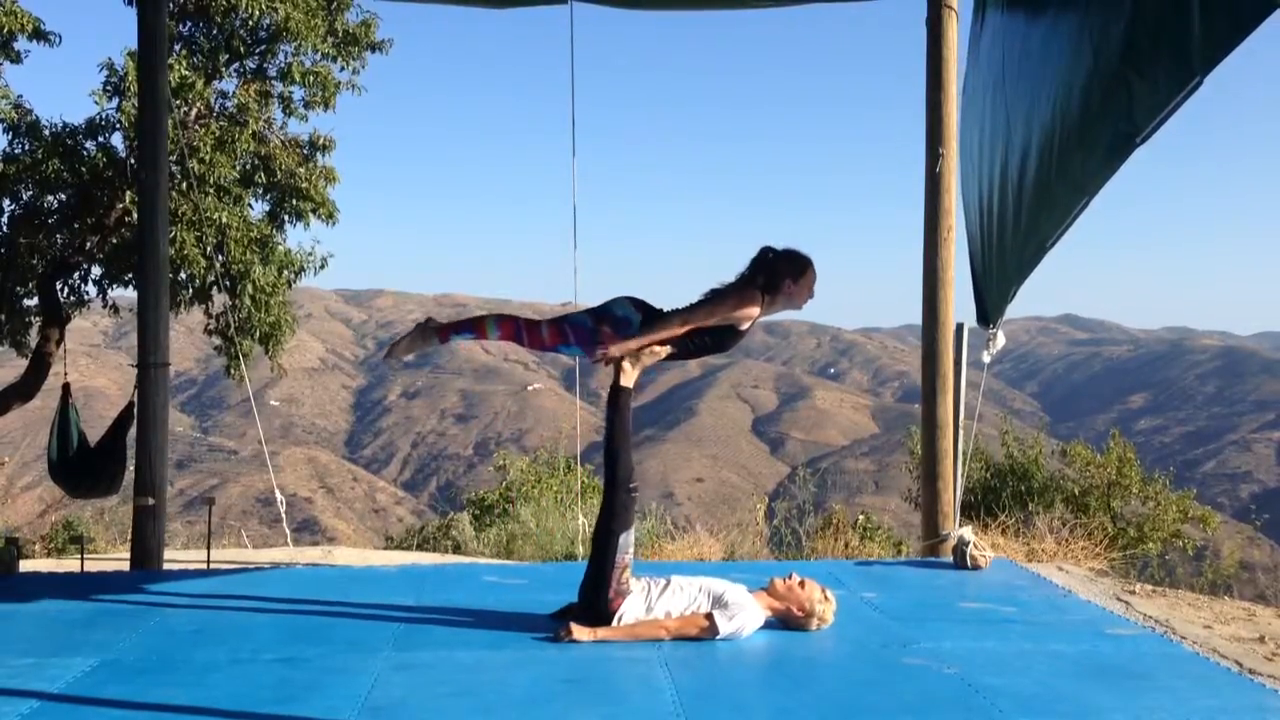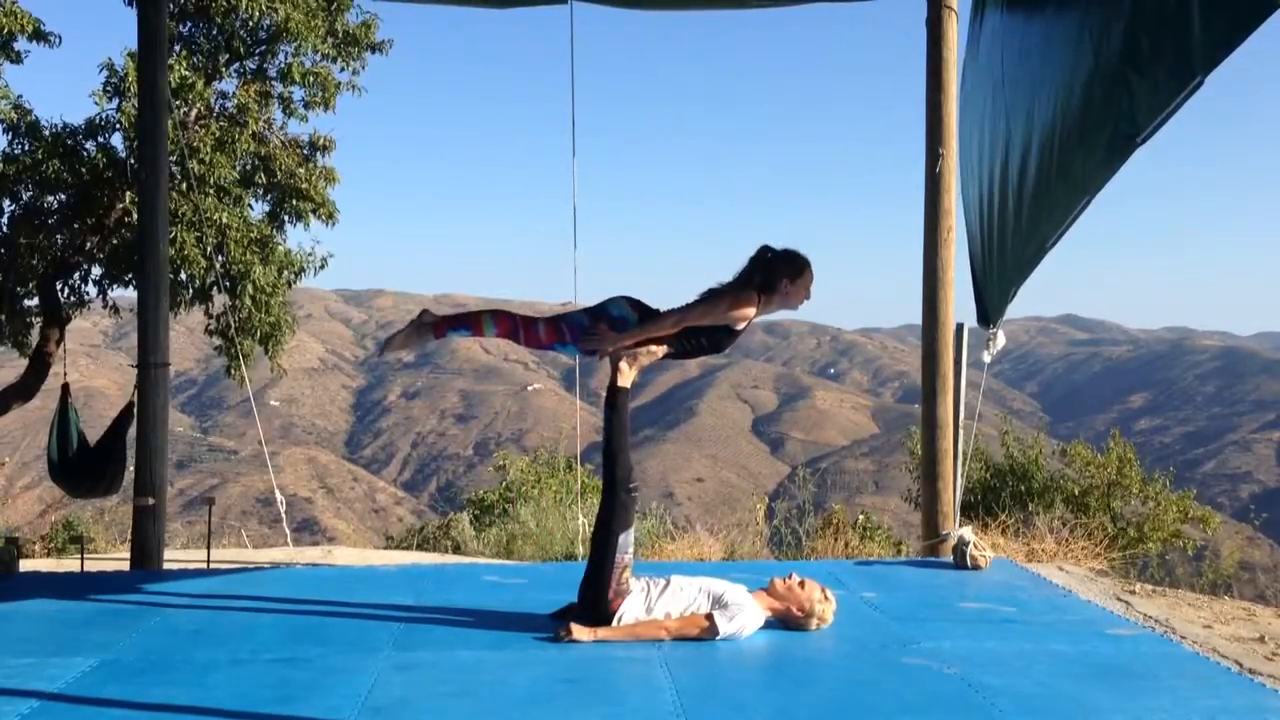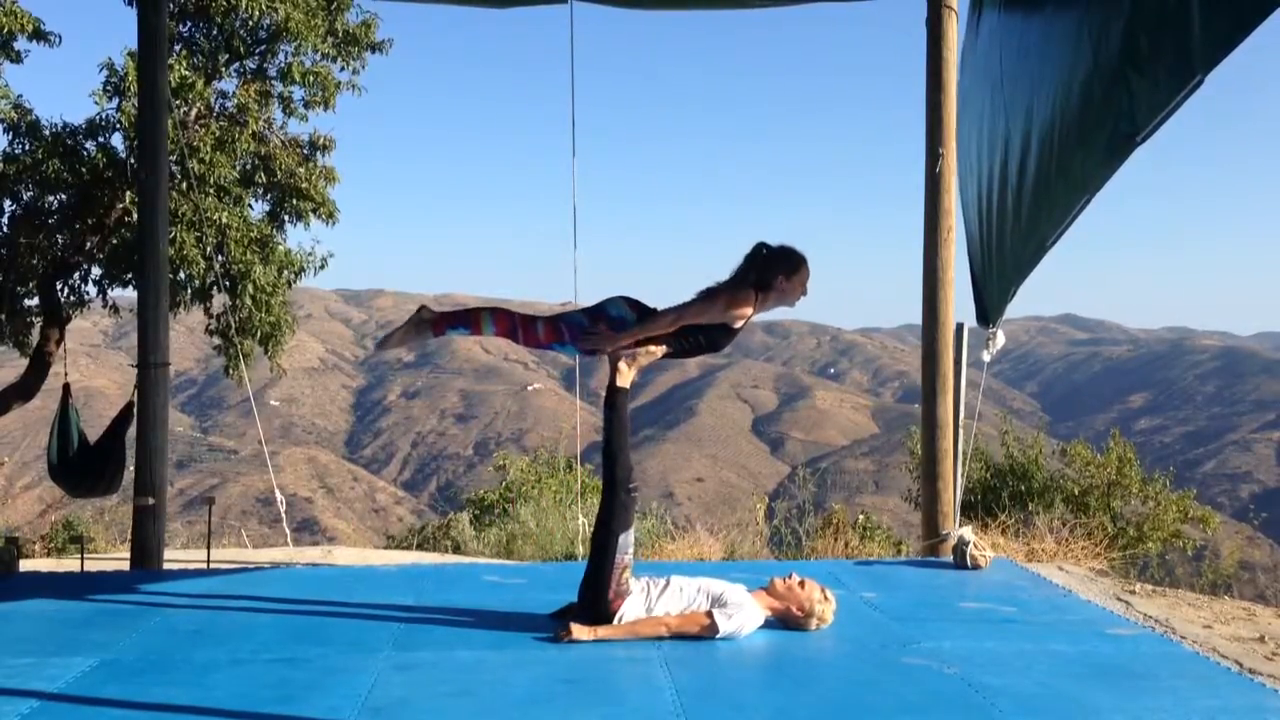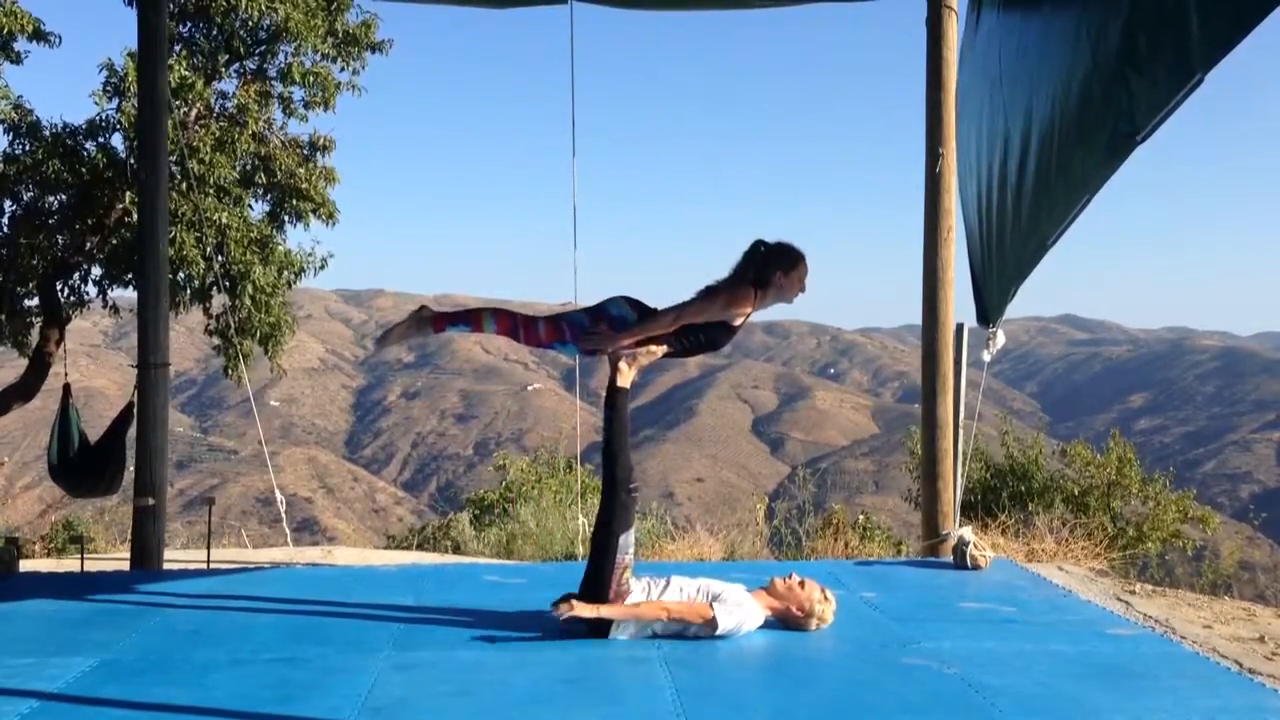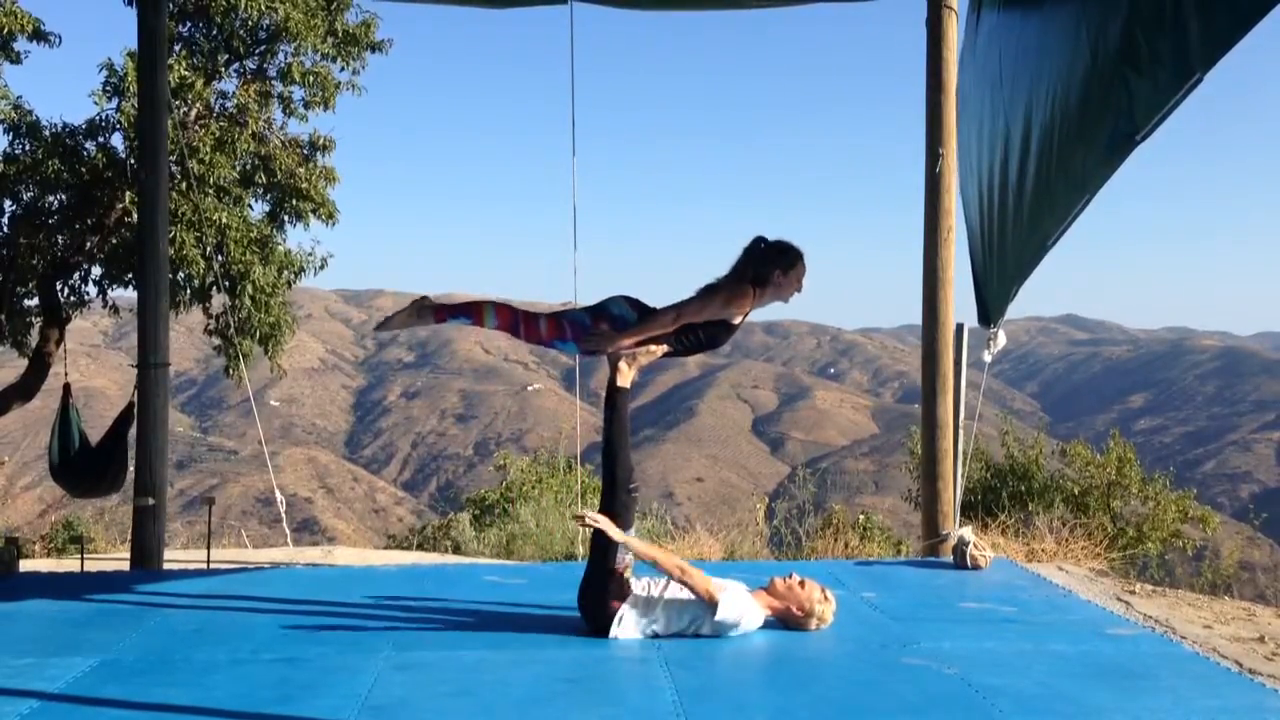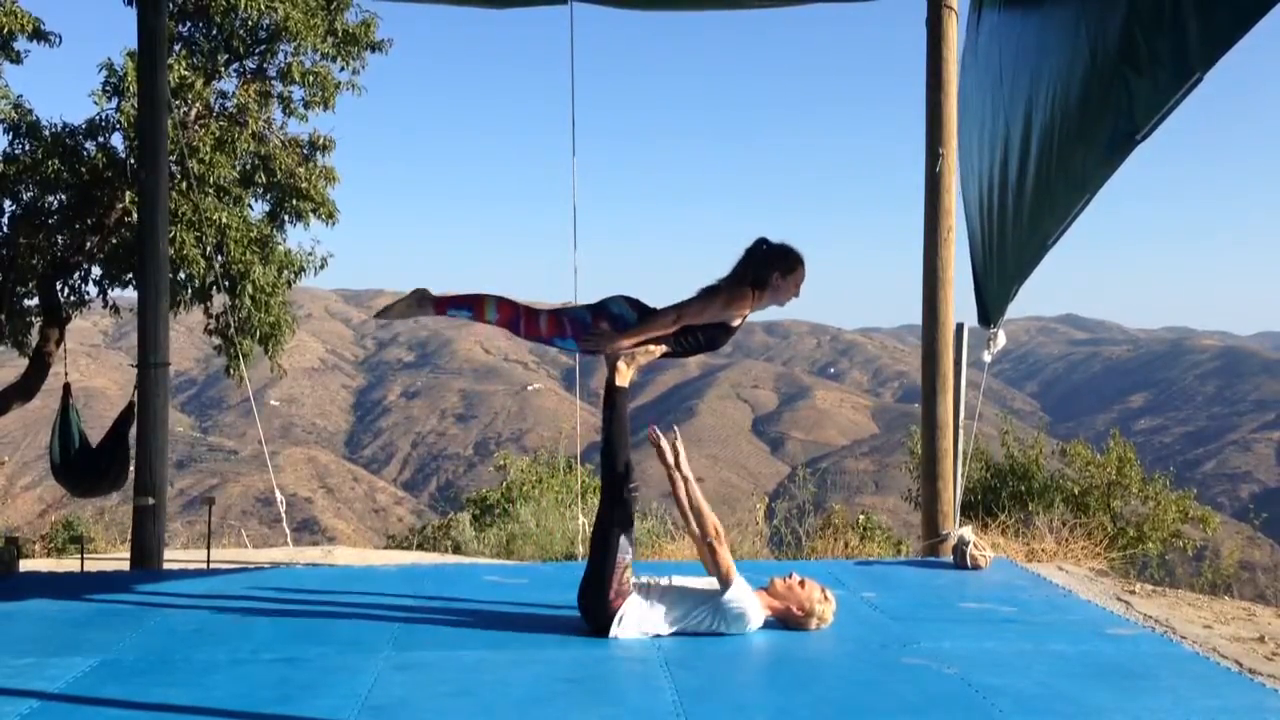
dt=0.2s
person 1, frame 1
left shoulder: (745, 298)
right shoulder: (749, 306)
right elbow: (685, 321)
left wrist: (629, 345)
right wrist: (628, 346)
left hip: (631, 323)
right hip: (627, 326)
left knee: (535, 332)
right knee: (530, 334)
left ankle: (438, 329)
right ankle: (432, 335)
person 1, frame 2
left shoulder: (742, 298)
right shoulder: (745, 307)
right elbow: (679, 319)
left wrist: (625, 340)
right wrist: (623, 341)
left hip: (627, 322)
right hip: (625, 325)
left knee: (530, 330)
right knee: (527, 331)
left ankle: (434, 324)
right ankle: (428, 330)
person 1, frame 3
left shoulder: (739, 296)
right shoulder: (742, 304)
right elbow: (677, 317)
left wrist: (623, 339)
right wrist: (621, 341)
left hip: (625, 322)
right hip: (623, 325)
left knee: (530, 329)
right knee: (527, 330)
left ankle: (434, 320)
right ankle: (426, 328)
person 1, frame 4
left shoulder: (738, 294)
right shoulder: (743, 301)
right elbow: (679, 316)
left wrist: (626, 340)
right wrist: (624, 341)
left hip: (627, 324)
right hip: (624, 326)
left knee: (531, 331)
right knee: (527, 330)
left ankle: (432, 320)
right ankle: (428, 324)
person 1, frame 5
left shoulder: (737, 292)
right shoulder: (741, 299)
right elbow: (678, 316)
left wrist: (626, 341)
right wrist: (624, 341)
left hip: (626, 323)
right hip: (623, 326)
left knee: (529, 326)
right knee: (526, 325)
left ankle: (431, 311)
right ankle: (428, 314)
person 1, frame 6
left shoulder: (735, 294)
right shoulder: (741, 301)
right elbow: (677, 318)
left wrist: (626, 341)
right wrist: (625, 342)
left hip: (624, 324)
right hip: (621, 326)
left knee: (528, 322)
right knee: (524, 321)
left ankle: (429, 303)
right ankle: (426, 305)
person 2, frame 1
left shoulder: (745, 617)
right shoulder: (742, 599)
left elbow: (668, 629)
left wrist: (593, 633)
left hip: (612, 611)
right hip: (617, 603)
left knee: (622, 498)
left ankle: (625, 381)
person 2, frame 2
left shoulder: (745, 618)
right shoulder: (742, 599)
left elbow: (668, 629)
left wrist: (594, 633)
left hip: (612, 611)
right hip: (616, 605)
left knee: (620, 499)
left ankle: (622, 380)
person 2, frame 3
left shoulder: (745, 617)
right shoulder: (742, 600)
left elbow: (668, 626)
left wrist: (594, 631)
left hip: (612, 610)
right hip: (616, 607)
left knee: (620, 499)
left ankle: (621, 379)
person 2, frame 4
left shoulder: (743, 616)
right shoulder: (740, 600)
left elbow: (670, 610)
left wrist: (596, 610)
left hip: (610, 620)
right hip: (614, 603)
left knee: (621, 500)
left ankle: (622, 380)
person 2, frame 5
left shoulder: (743, 614)
right shoulder: (739, 598)
left elbow: (683, 571)
right elbow: (688, 579)
left wrist: (620, 536)
left hip: (610, 613)
right hip: (616, 608)
left knee: (621, 499)
left ankle: (621, 378)
person 2, frame 6
left shoulder: (747, 612)
right shoulder: (741, 598)
left elbow: (715, 539)
right elbow: (698, 531)
left wrist: (686, 474)
right wrist: (673, 470)
left hip: (611, 612)
right hip: (612, 608)
left knee: (621, 497)
left ankle: (620, 378)
